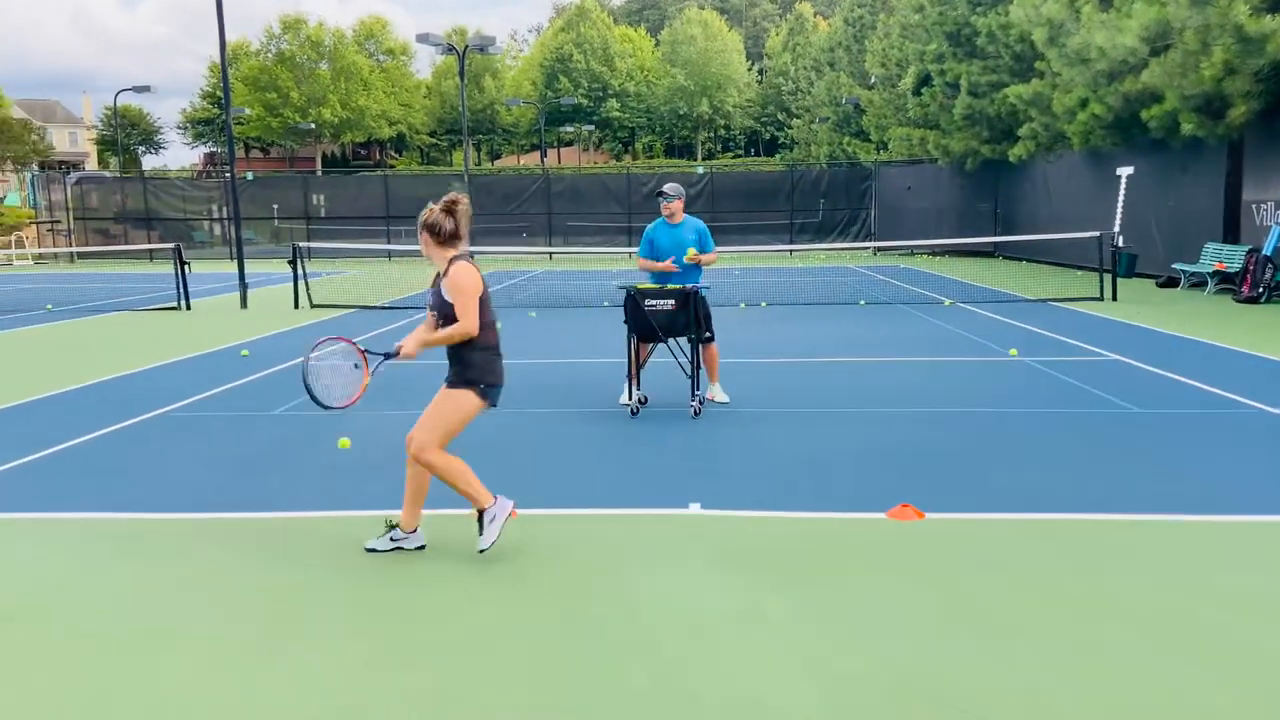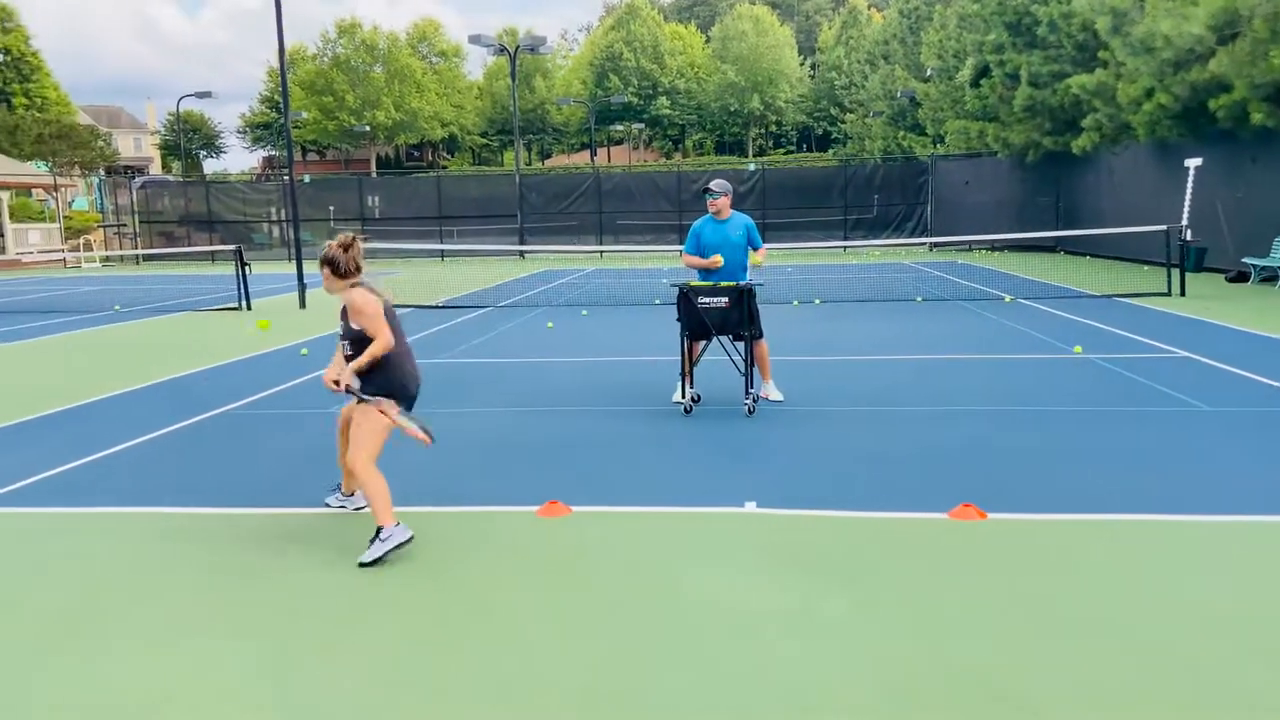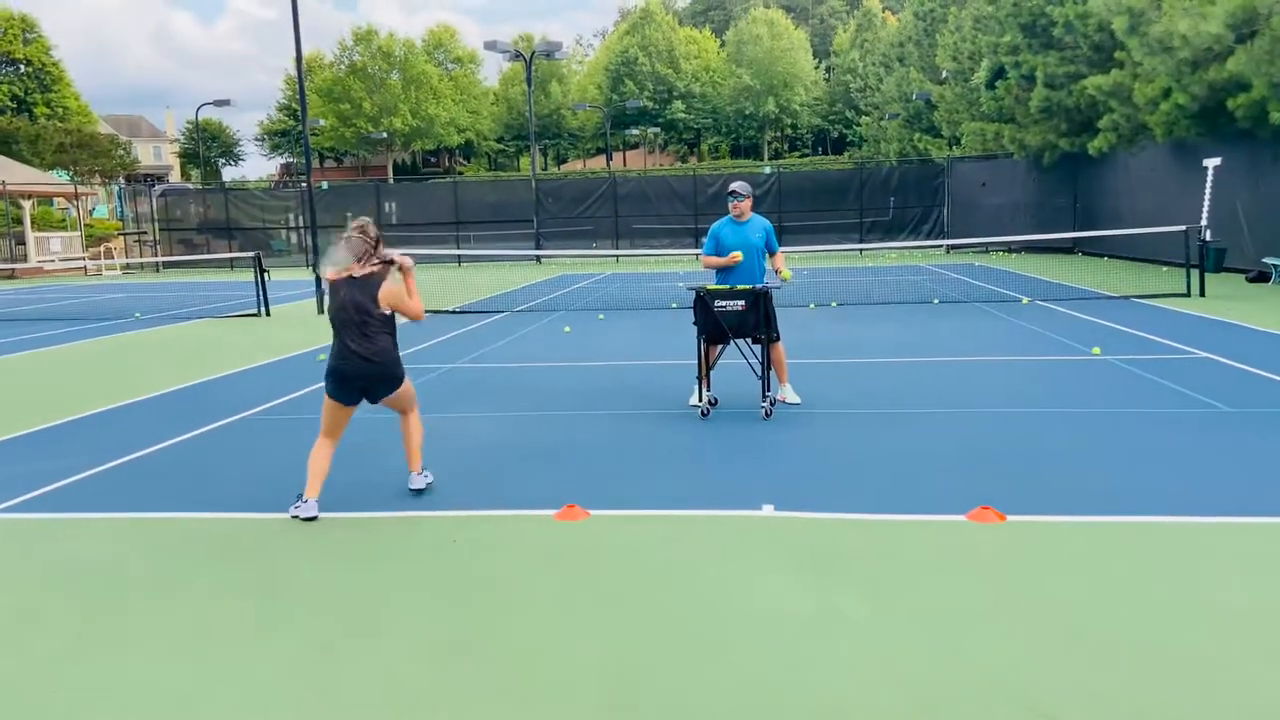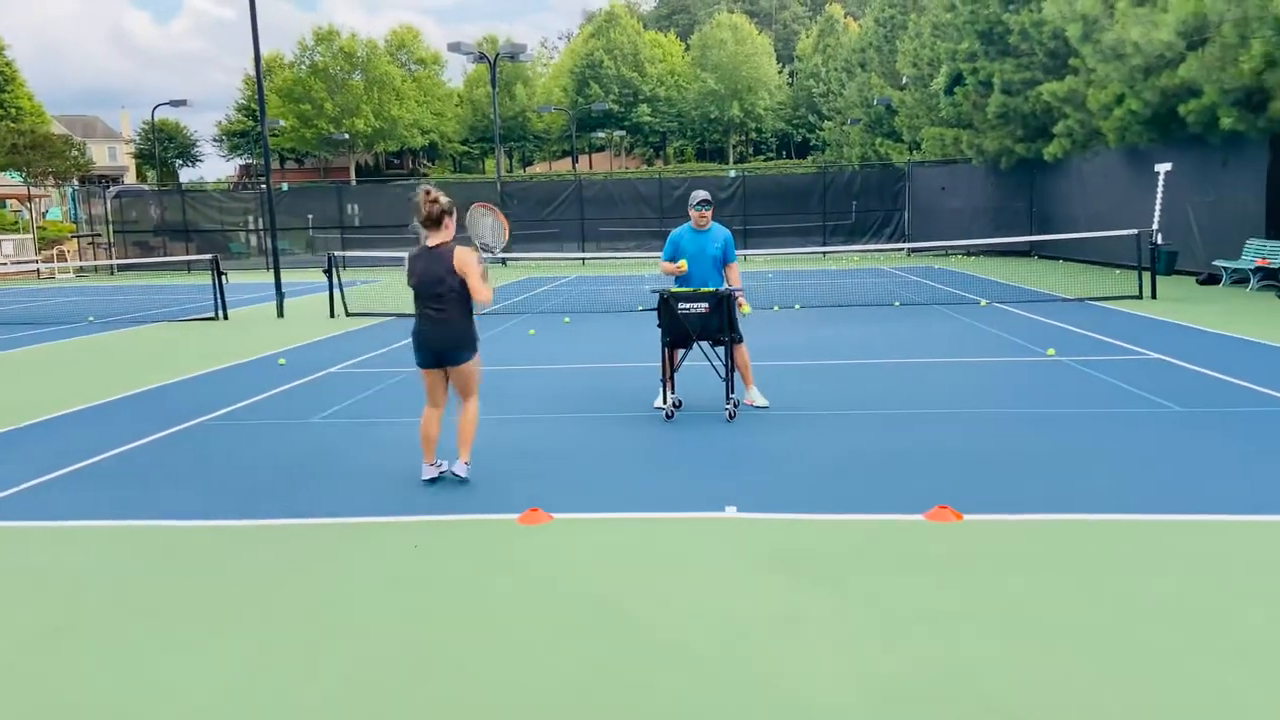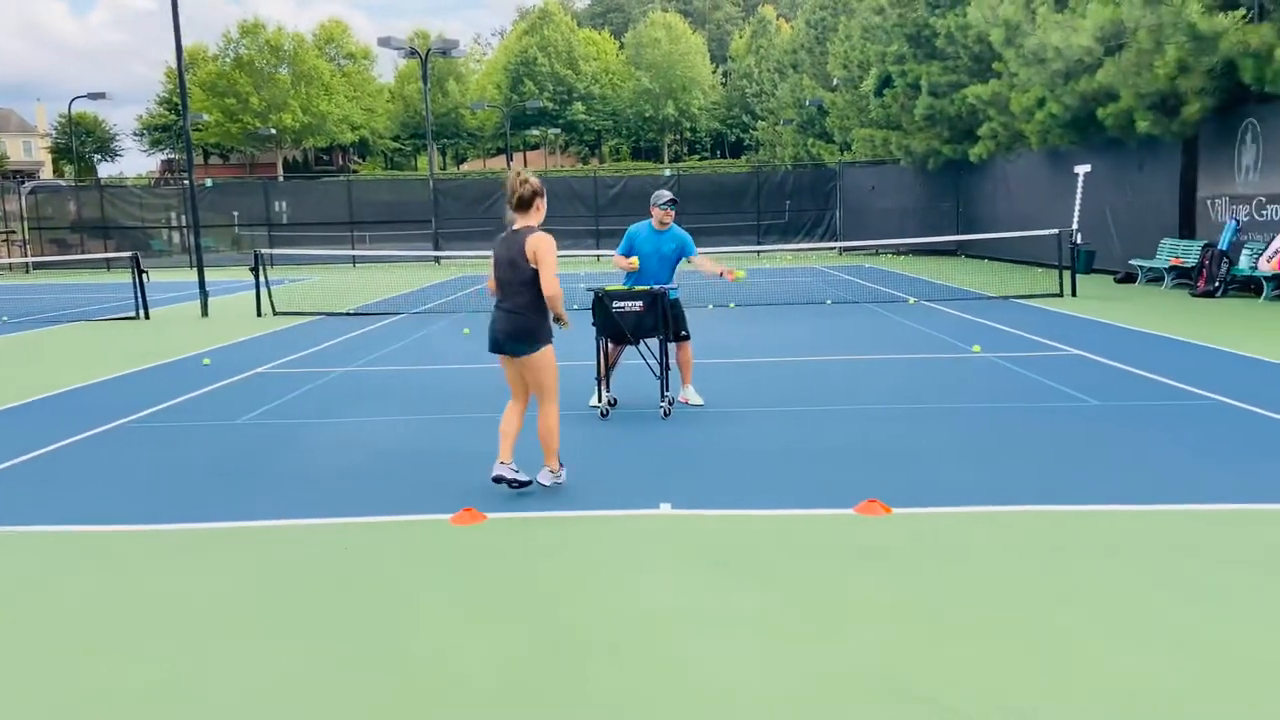
dt=0.5s
person 1, frame 1
left shoulder: (461, 271)
right shoulder: (442, 275)
left elbow: (469, 328)
right elbow: (431, 325)
left wrist: (421, 342)
right wrist: (412, 340)
left hip: (478, 375)
right hip: (463, 374)
left knee: (422, 449)
right knee: (416, 444)
left ankle: (489, 505)
right ankle: (407, 529)
person 1, frame 2
left shoulder: (357, 297)
right shoulder: (352, 299)
left elbow: (386, 342)
right elbow: (344, 353)
left wrist: (352, 368)
right wrist: (335, 372)
left hip: (388, 386)
right hip: (395, 383)
left knee: (359, 461)
right knee: (347, 423)
left ankle: (390, 530)
right ankle: (352, 493)
person 1, frame 3
left shoulder: (335, 281)
right shoulder: (388, 285)
right elbow: (417, 314)
left wrist: (388, 267)
right wrist: (407, 274)
left hip: (344, 373)
right hip: (385, 371)
left knee: (327, 438)
right knee: (410, 410)
left ankle: (308, 500)
right ankle: (416, 475)
person 1, frame 4
left shoulder: (413, 258)
right shoulder: (461, 254)
right elbow: (483, 299)
right wrist: (484, 282)
left hip: (425, 341)
right hip: (458, 341)
left knee: (434, 404)
right knee: (468, 398)
left ankle: (430, 466)
right ankle: (463, 462)
person 1, frame 5
left shoulder: (502, 241)
right shoulder: (541, 240)
right elbow: (551, 291)
right wrist: (560, 313)
left hip: (501, 328)
right hip: (530, 330)
left knee: (518, 400)
right knee: (548, 401)
left ankle: (504, 464)
right ankle: (551, 469)
person 2, frame 1
left shoulder: (698, 227)
right shoulder: (652, 230)
left elbow: (712, 255)
right elbow: (642, 262)
left wrist: (700, 259)
right wrist: (662, 267)
left knee: (708, 340)
right knee: (643, 340)
left ankle: (714, 387)
right ankle: (632, 387)
person 2, frame 2
left shoulder: (745, 222)
right shoulder: (699, 226)
left elbow: (759, 248)
right elbow: (687, 258)
left wrist: (758, 258)
right wrist: (706, 263)
left knee: (756, 337)
right knee: (693, 338)
left ankle: (767, 385)
right ankle: (685, 385)
person 2, frame 3
left shoulder: (764, 225)
right shoulder: (718, 228)
left elbow: (775, 253)
right elbow: (705, 260)
left wrist: (780, 268)
right wrist: (726, 261)
left knee: (773, 341)
right knee: (711, 342)
left ankle: (784, 388)
right ankle: (702, 389)
person 2, frame 4
left shoulder: (723, 235)
right shoulder: (677, 235)
left elbow: (730, 267)
right elbow: (663, 265)
left wrist: (738, 295)
right wrist: (674, 269)
left knee: (737, 343)
left ankle: (751, 391)
right ankle: (666, 391)
person 2, frame 5
left shoulder: (680, 236)
right shoulder: (635, 231)
left elbow: (698, 259)
right elbow: (617, 258)
left wrist: (720, 271)
right wrist: (626, 265)
left hip: (666, 298)
left knee: (683, 340)
right knee: (616, 342)
left ankle: (687, 389)
right ankle: (601, 389)
